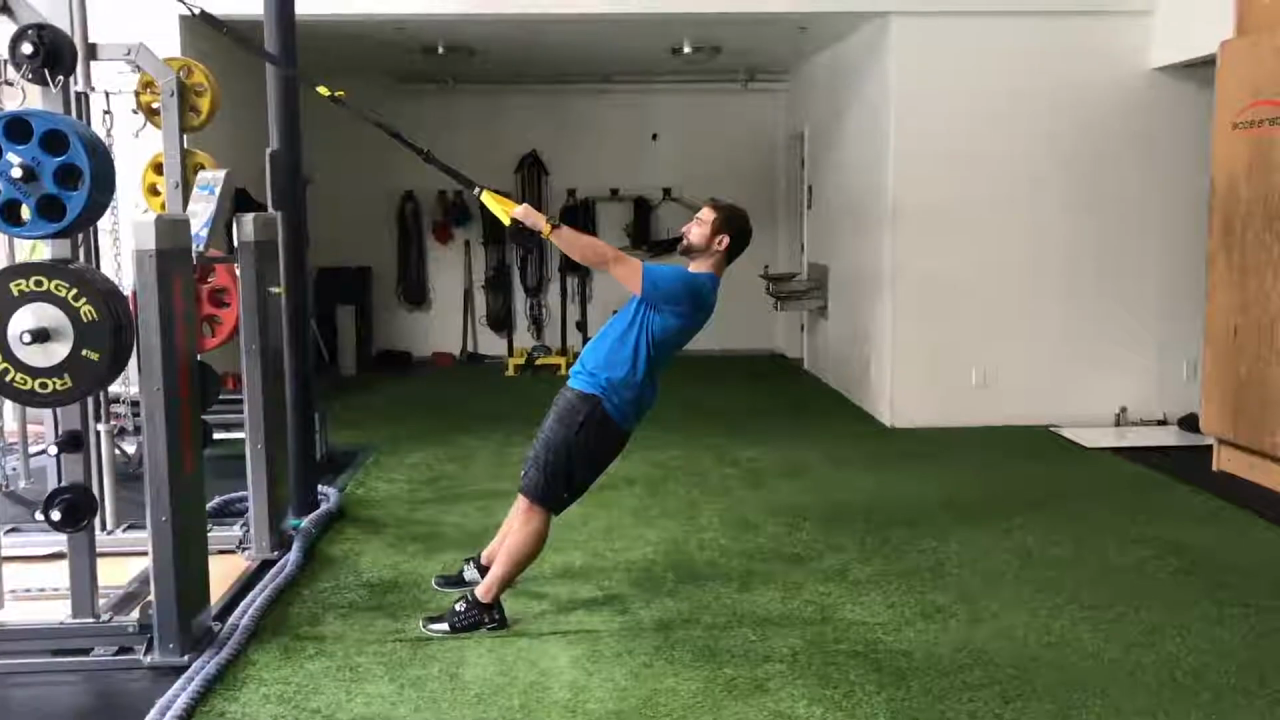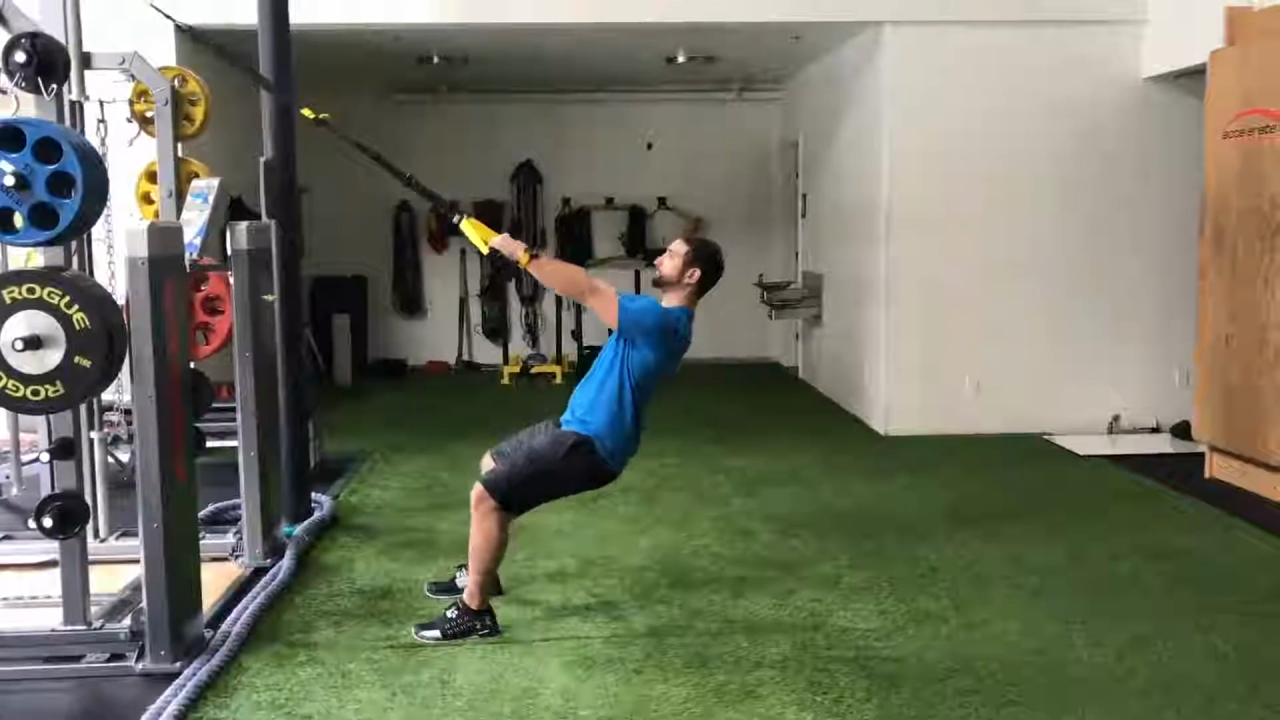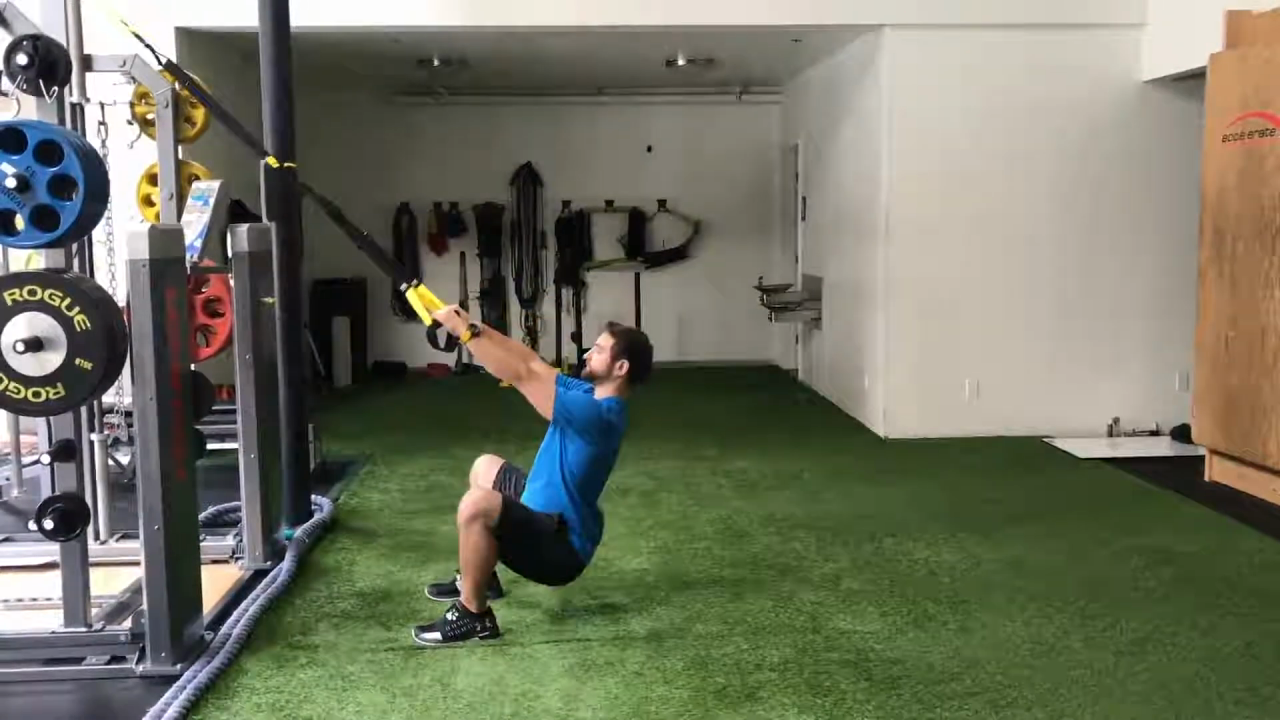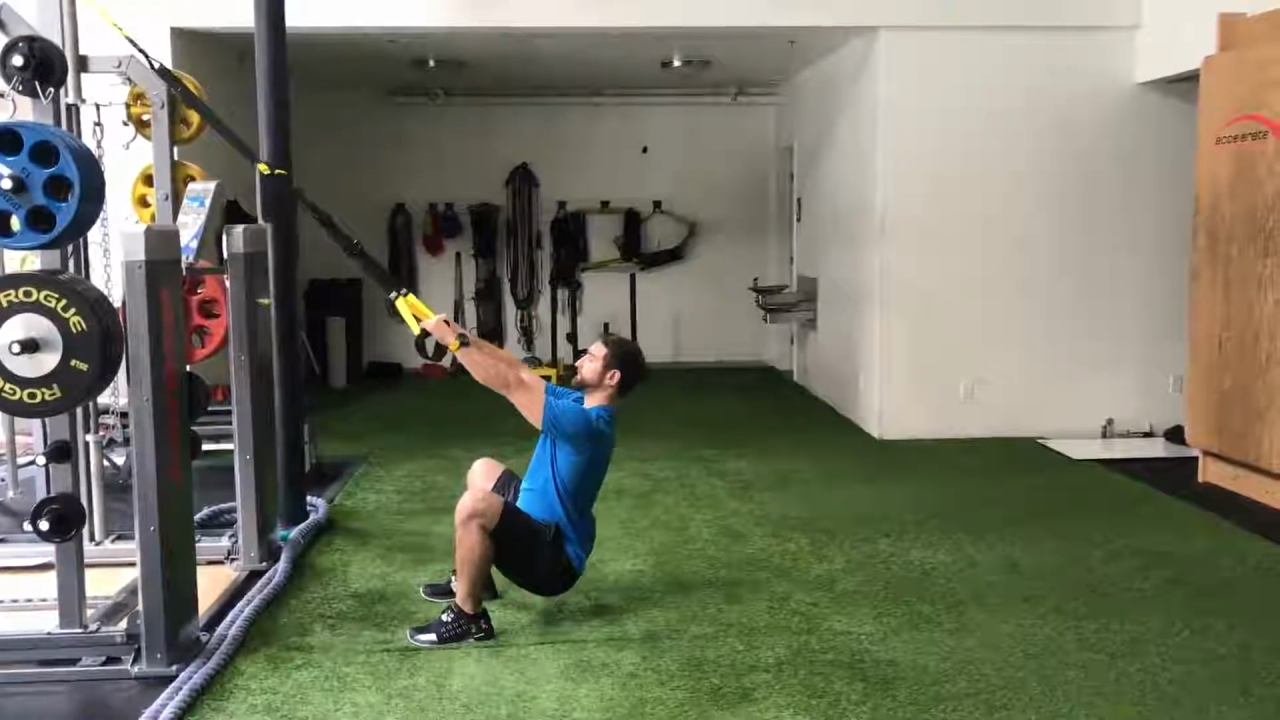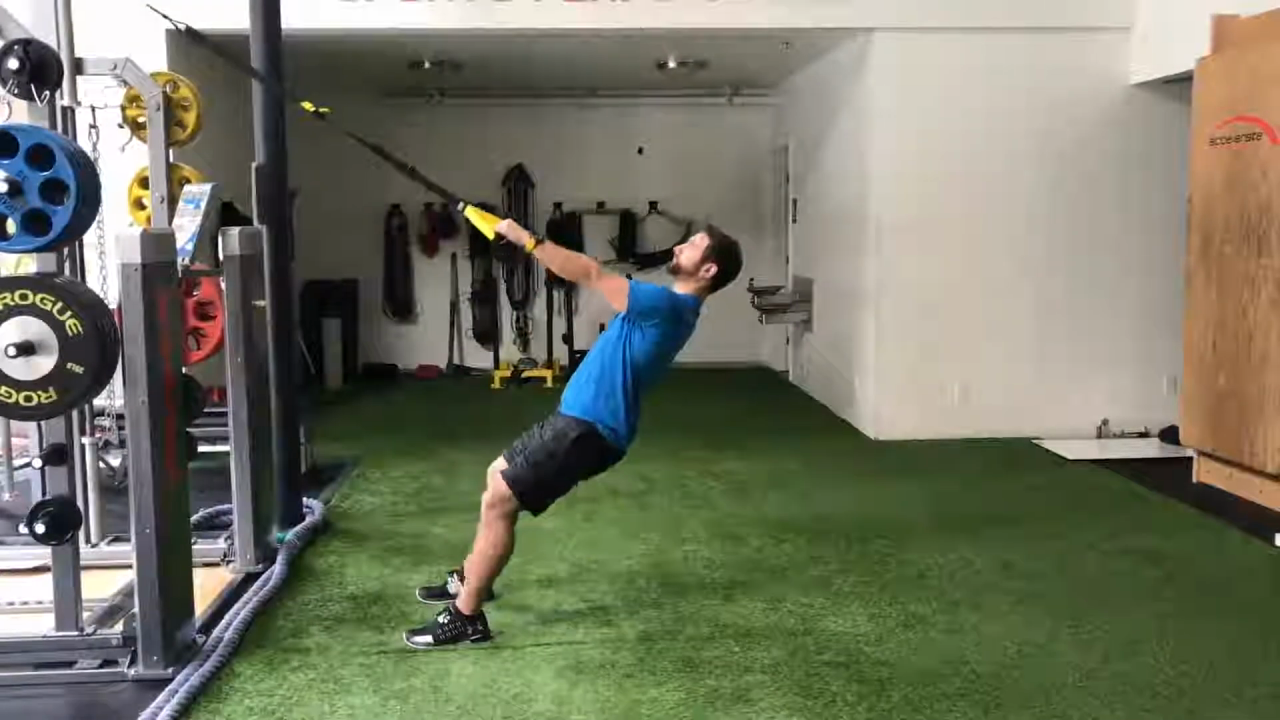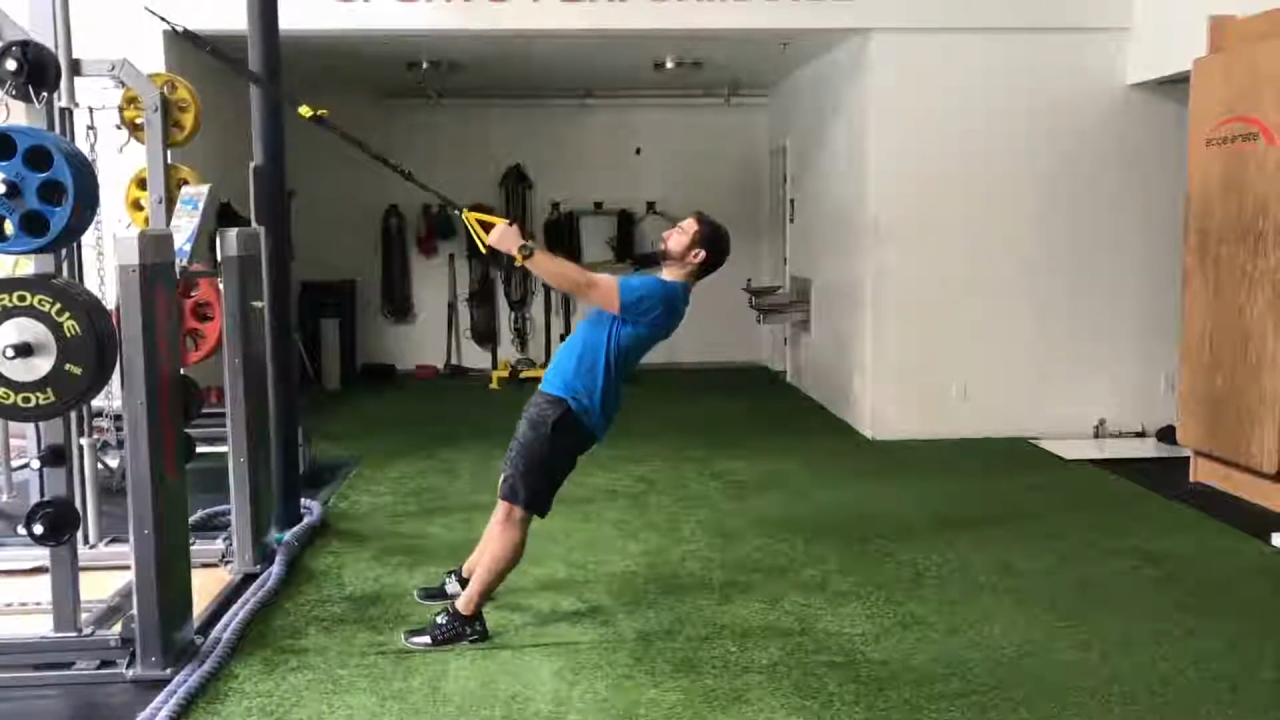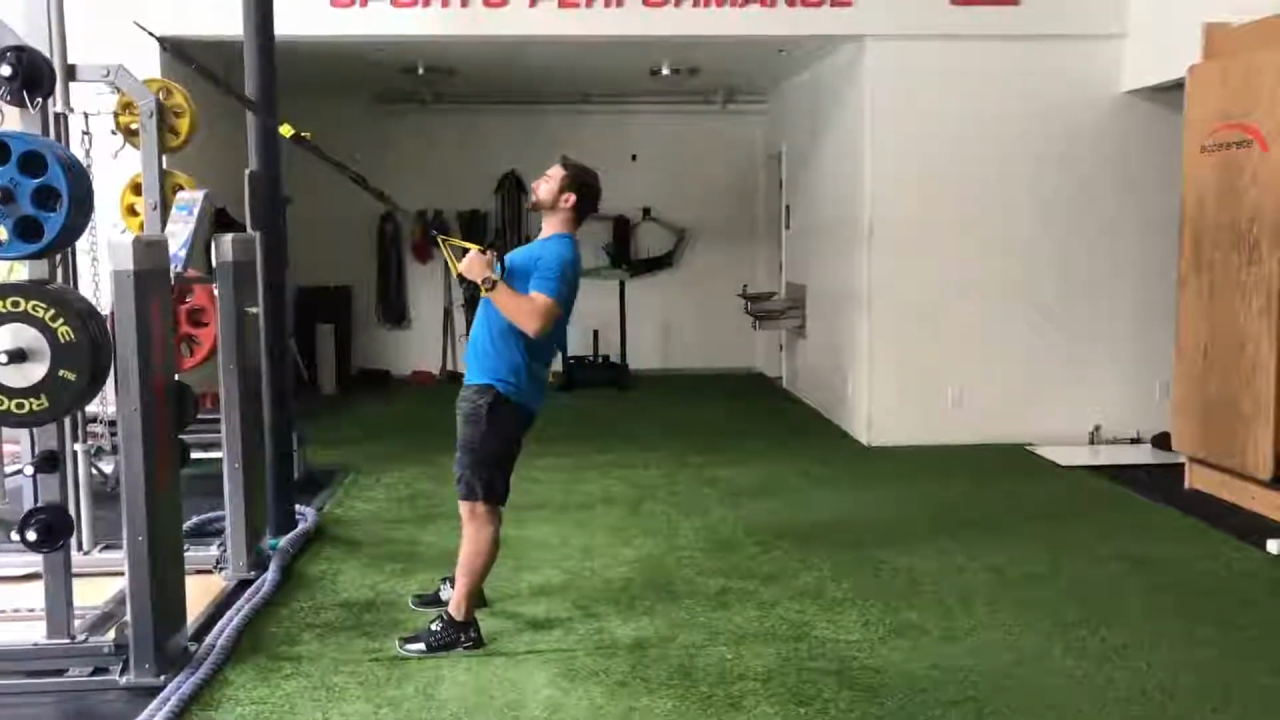
dt=0.7s
person 1, frame 1
left shoulder: (691, 288)
right shoulder: (685, 283)
left elbow: (610, 260)
right elbow: (614, 261)
left wrist: (544, 225)
right wrist: (548, 227)
left hip: (597, 402)
right hip: (591, 393)
left knee: (535, 501)
right knee: (533, 490)
left ankle: (484, 605)
right ankle: (484, 566)
person 1, frame 2
left shoulder: (665, 322)
right shoulder: (658, 314)
left elbow: (587, 291)
right elbow: (591, 285)
left wrist: (522, 254)
right wrist: (525, 253)
left hip: (591, 445)
right hip: (579, 428)
left knee: (485, 494)
right knee: (493, 464)
left ankle: (474, 612)
right ankle: (478, 574)
person 1, frame 3
left shoulder: (598, 414)
right shoulder: (593, 395)
left elbow: (522, 376)
right elbow: (532, 362)
left wrist: (464, 331)
right wrist: (474, 325)
left hip: (559, 546)
right hip: (549, 514)
left knee: (476, 506)
right knee: (484, 468)
left ankle: (474, 616)
right ankle: (479, 577)
person 1, frame 4
left shoulder: (588, 423)
right shoulder: (581, 404)
left elbow: (512, 385)
right elbow: (520, 371)
left wrist: (454, 341)
right wrist: (461, 335)
left hip: (555, 557)
right hip: (546, 525)
left knee: (473, 508)
right knee: (483, 472)
left ankle: (469, 617)
right ankle: (474, 579)
person 1, frame 5
left shoulder: (670, 306)
right shoulder: (666, 305)
left elbow: (591, 274)
right elbow: (594, 276)
left wrist: (526, 239)
right wrist: (530, 242)
left hip: (590, 429)
right hip: (578, 418)
left knee: (496, 501)
right knee: (498, 474)
left ankle: (465, 617)
right ankle: (469, 578)
person 1, frame 6
left shoulder: (660, 295)
right shoulder: (655, 290)
left elbow: (581, 284)
right elbow: (588, 284)
left wrist: (521, 250)
right wrist: (526, 253)
left hip: (566, 406)
right hip: (559, 398)
left knee: (513, 510)
right knee: (509, 495)
left ankle: (464, 616)
right ankle: (466, 579)
person 1, frame 7
left shoulder: (558, 254)
right shoulder: (545, 247)
left elbow: (534, 321)
left wrist: (486, 278)
right wrist: (484, 270)
left hip: (498, 391)
right hip: (489, 385)
left knee: (478, 508)
right knee: (477, 502)
left ankle: (459, 623)
right ankle: (463, 586)
